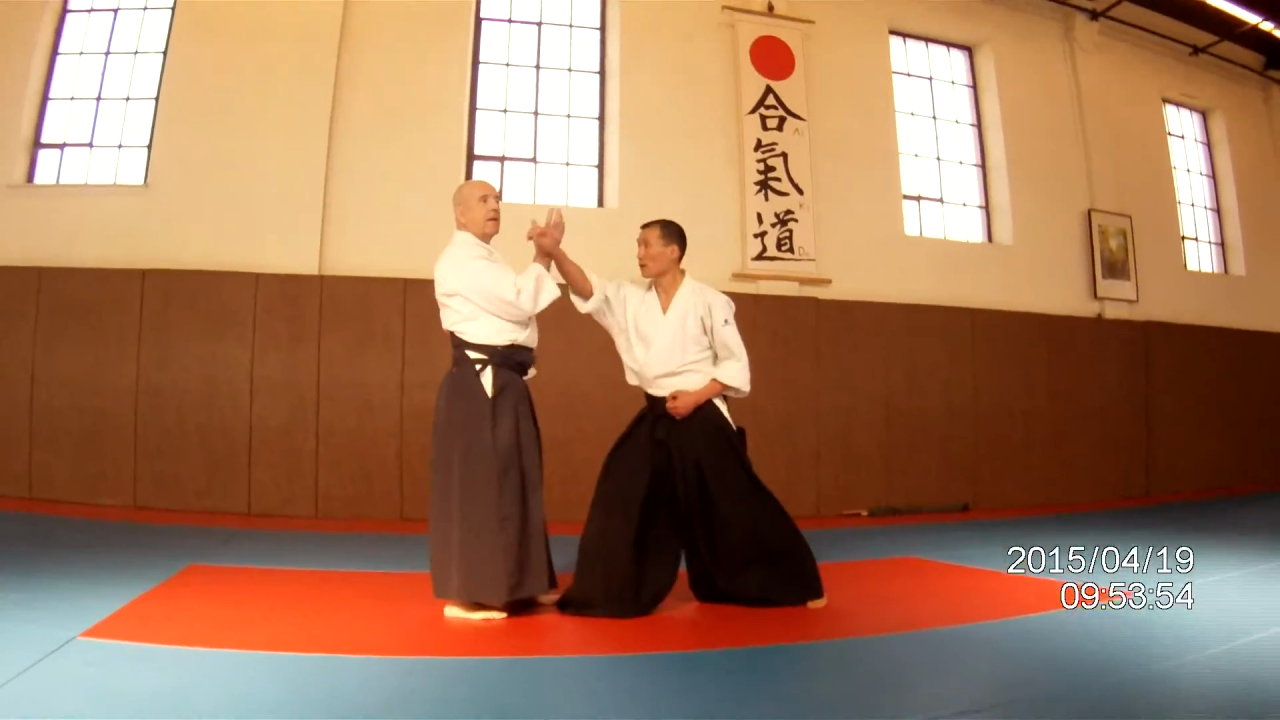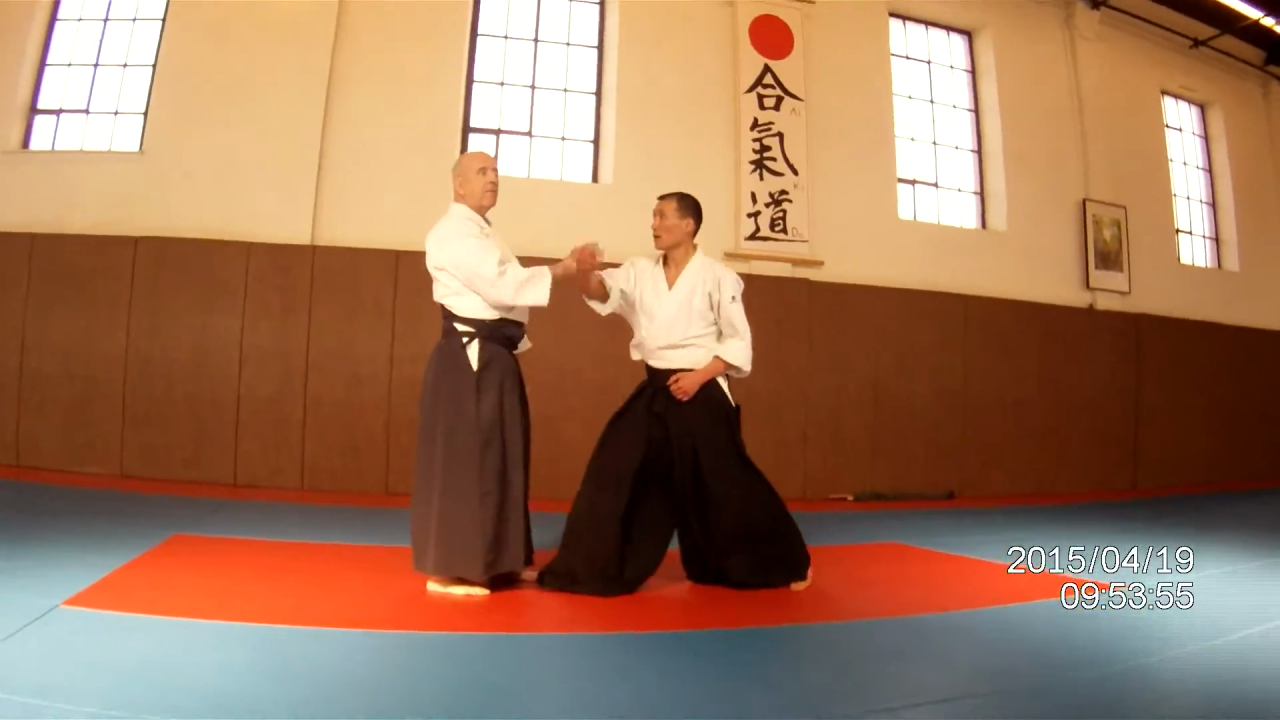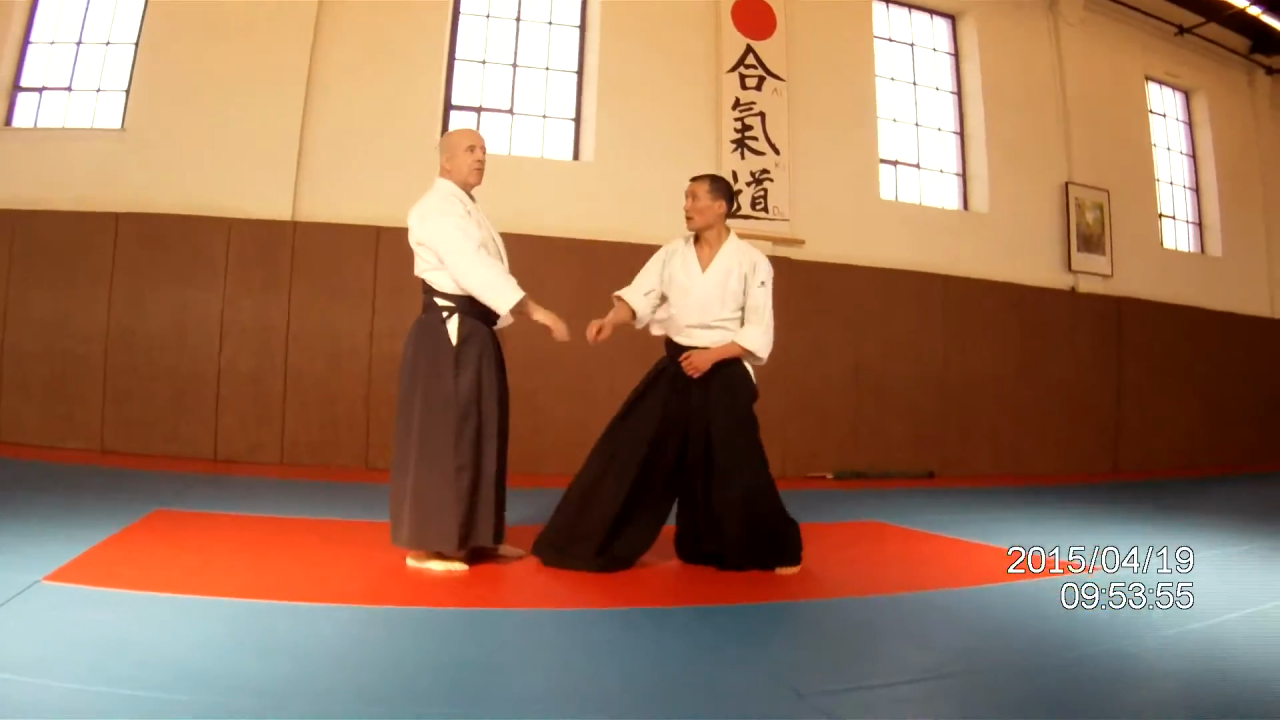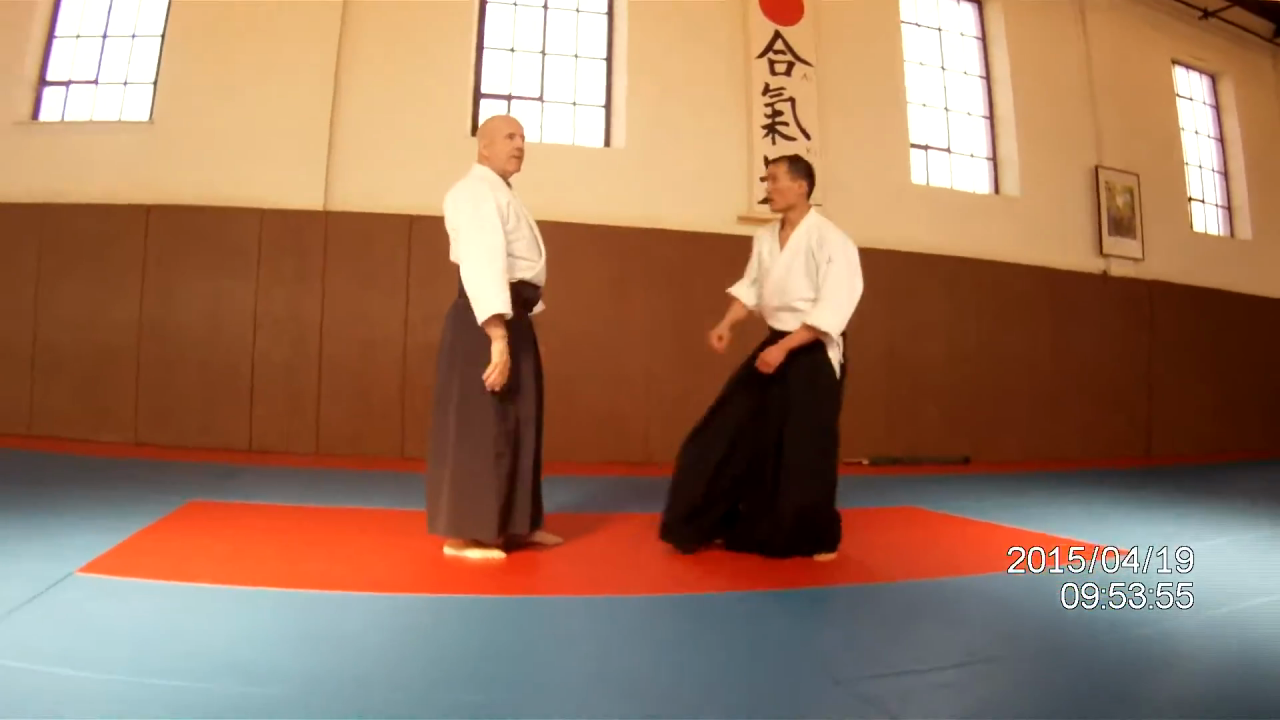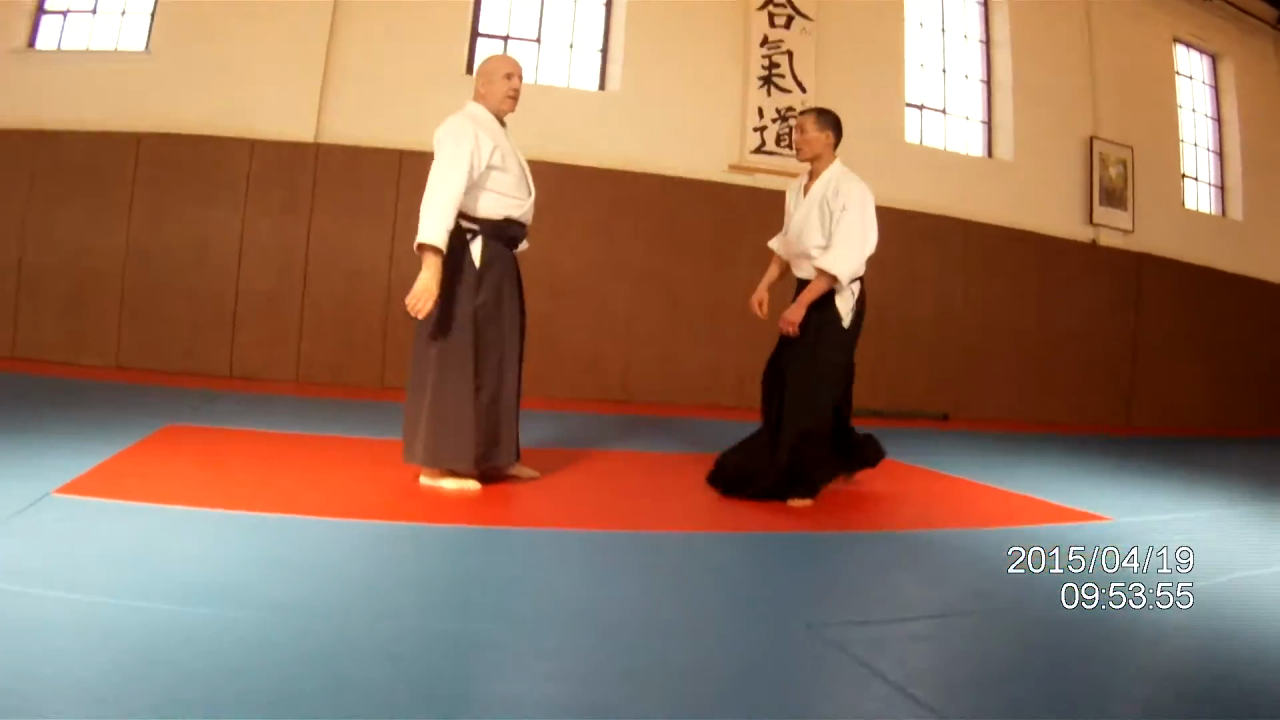
dt=0.2s
person 1, frame 1
left shoulder: (483, 258)
right shoulder: (461, 258)
right elbow: (519, 300)
right wrist: (543, 254)
left hip: (503, 383)
right hip: (478, 385)
left knee: (510, 483)
right knee: (476, 486)
left ankle: (512, 586)
right ankle: (463, 596)
person 1, frame 2
left shoulder: (479, 231)
right shoulder: (453, 232)
right elbow: (502, 285)
right wrist: (562, 270)
left hip: (493, 358)
right hip: (468, 360)
left knee: (497, 460)
right knee: (462, 462)
left ankle: (491, 563)
right ankle: (446, 572)
person 1, frame 3
left shoulder: (463, 208)
right shoulder: (438, 207)
right elbow: (473, 269)
left wrist: (489, 329)
right wrist: (534, 309)
left hip: (473, 333)
right hip: (448, 334)
left knee: (476, 436)
right knee: (442, 438)
left ankle: (468, 537)
right ankle: (425, 547)
person 1, frame 4
left shoulder: (500, 194)
right shoulder: (475, 193)
right elbow: (483, 264)
right wrist: (498, 338)
left hip: (509, 324)
right hip: (486, 323)
left knee: (512, 425)
right knee: (478, 425)
left ankle: (508, 525)
right ankle: (462, 534)
person 1, frame 5
left shoulder: (495, 133)
right shoulder: (465, 129)
right elbow: (441, 194)
right wrist: (430, 267)
left hip: (496, 257)
right hip: (470, 255)
left knee: (493, 358)
right knee: (459, 358)
left ankle: (488, 458)
right ankle: (438, 464)
person 2, frame 1
left shoulder: (708, 301)
right shoulder: (629, 299)
left elbow: (736, 365)
right elbow: (588, 289)
left wrist: (697, 397)
right wrist: (555, 252)
left hip: (702, 420)
right hip: (654, 420)
left knee: (738, 508)
right knee: (620, 501)
left ankle: (797, 585)
right ankle: (610, 594)
person 2, frame 2
left shoulder: (717, 277)
right shoulder: (640, 271)
left elbow: (739, 343)
right elbow: (602, 292)
left wrist: (700, 376)
right wrist: (587, 272)
left hip: (701, 394)
right hip: (654, 391)
left knee: (729, 485)
right knee: (615, 475)
left ankle: (786, 564)
right ankle: (593, 571)
person 2, frame 3
left shoulder: (750, 262)
right shoulder: (671, 254)
left elbow: (759, 332)
right elbow: (641, 295)
left wrist: (713, 356)
right wrist: (609, 320)
left hip: (724, 376)
right hip: (674, 368)
left knee: (737, 468)
right knee: (627, 453)
left ankle: (776, 550)
right ankle: (588, 546)
person 2, frame 4
left shoulder: (830, 239)
right shoulder: (765, 237)
left elbow: (833, 310)
right elbow: (750, 288)
left wrist: (784, 348)
right wrist: (726, 324)
left hip: (812, 356)
right hip: (774, 347)
left knee: (804, 449)
right knee: (728, 430)
left ankle: (813, 537)
right ankle: (703, 525)
person 2, frame 5
left shoulder: (850, 189)
right shoulder: (799, 188)
left elbow: (844, 257)
left wrist: (801, 303)
right wrist: (765, 283)
left hip: (834, 301)
right hip: (805, 296)
left knee: (810, 392)
right knee: (788, 383)
left ankle: (796, 481)
right ankle: (849, 456)
